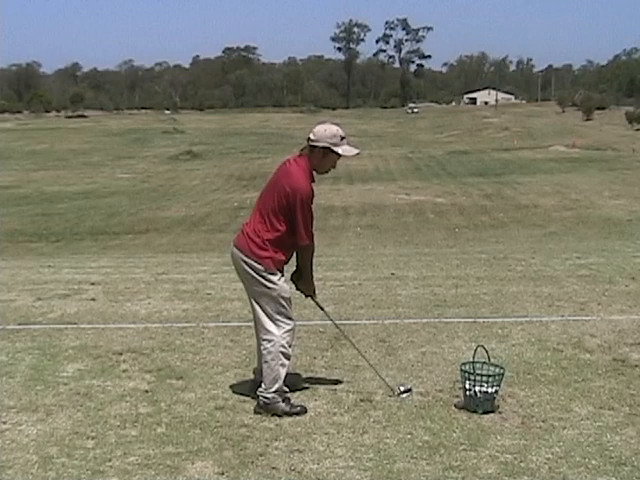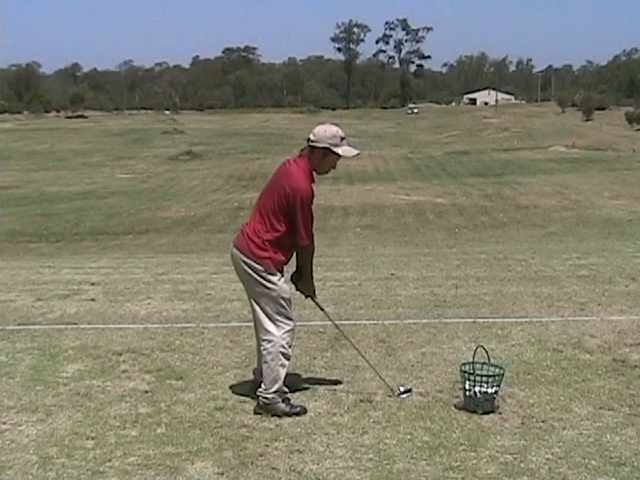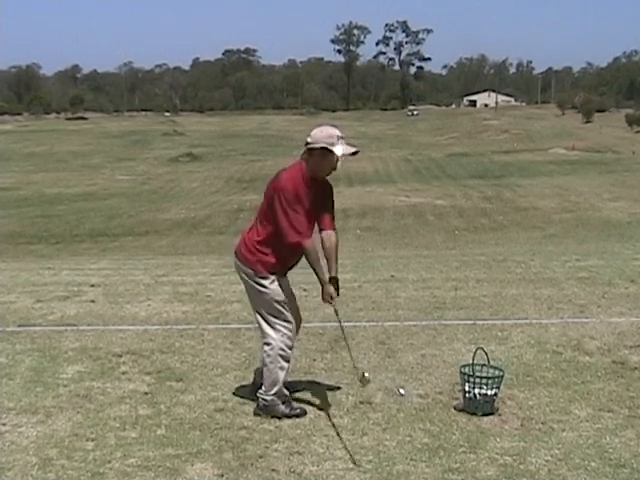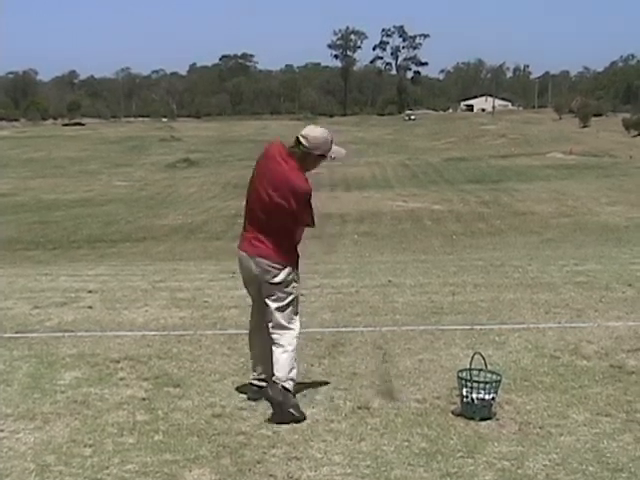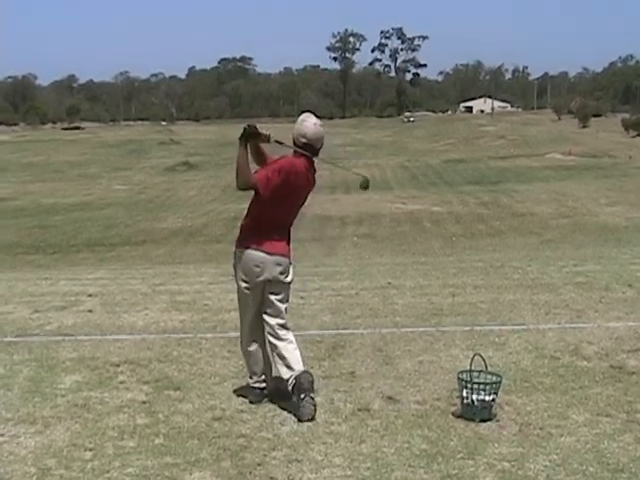
dt=1s
person 1, frame 1
left shoulder: (293, 165)
right shoulder: (301, 186)
right elbow: (304, 240)
left wrist: (300, 271)
right wrist: (306, 278)
left hip: (246, 248)
right hip: (261, 260)
left knee: (269, 323)
right knee: (280, 328)
left ankle: (265, 378)
right ankle: (270, 397)
person 1, frame 2
left shoulder: (293, 166)
right shoulder: (301, 186)
right elbow: (305, 240)
left wrist: (300, 271)
right wrist: (306, 278)
left hip: (246, 249)
right hip: (260, 260)
left knee: (269, 324)
right knee: (280, 328)
left ankle: (265, 378)
right ankle: (270, 397)
person 1, frame 3
left shoulder: (322, 187)
right shoulder: (288, 183)
left elbow: (328, 230)
right elbow: (299, 238)
left wrist: (333, 276)
right wrist: (323, 280)
left hip: (271, 263)
right hip: (258, 264)
left knee: (290, 323)
right knee: (281, 330)
left ankle: (265, 380)
right ankle: (270, 399)
person 1, frame 4
left shoulder: (272, 152)
right shoulder: (299, 186)
right elbow: (302, 228)
left hip: (249, 254)
right hip: (275, 261)
left knee: (262, 321)
right knee: (285, 327)
left ankle: (260, 382)
right ankle: (282, 393)
person 1, frame 5
left shoulder: (289, 166)
right shoulder: (307, 173)
left elbow: (244, 182)
right elbow: (266, 168)
left wrist: (244, 143)
right wrist: (254, 143)
left hip: (251, 253)
right hip: (279, 256)
left knee: (251, 326)
right knee: (278, 325)
left ankle: (259, 384)
right ankle: (297, 379)
